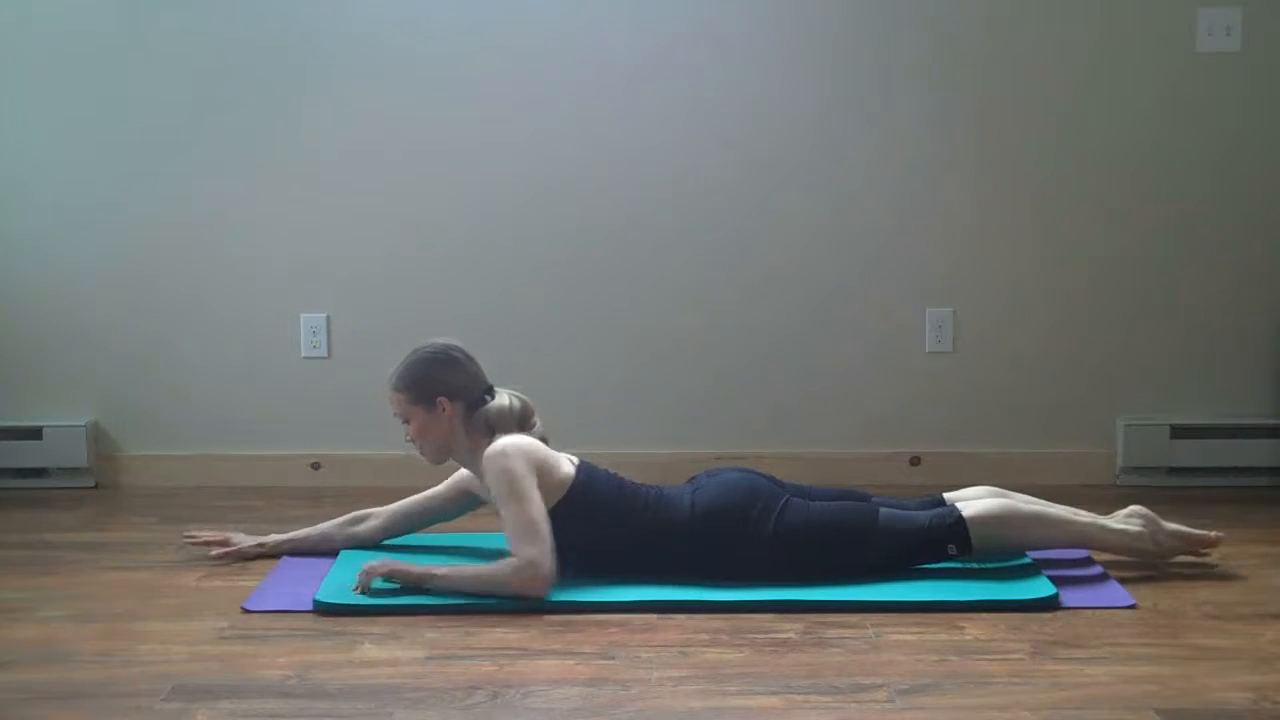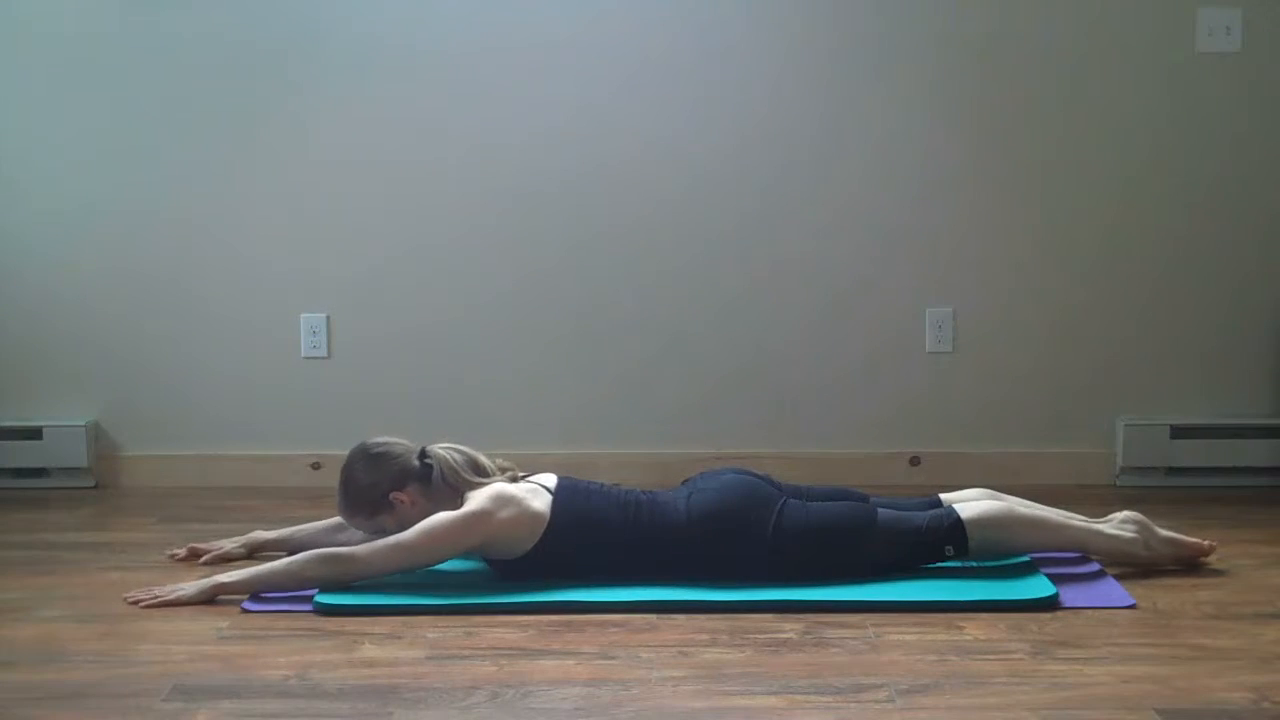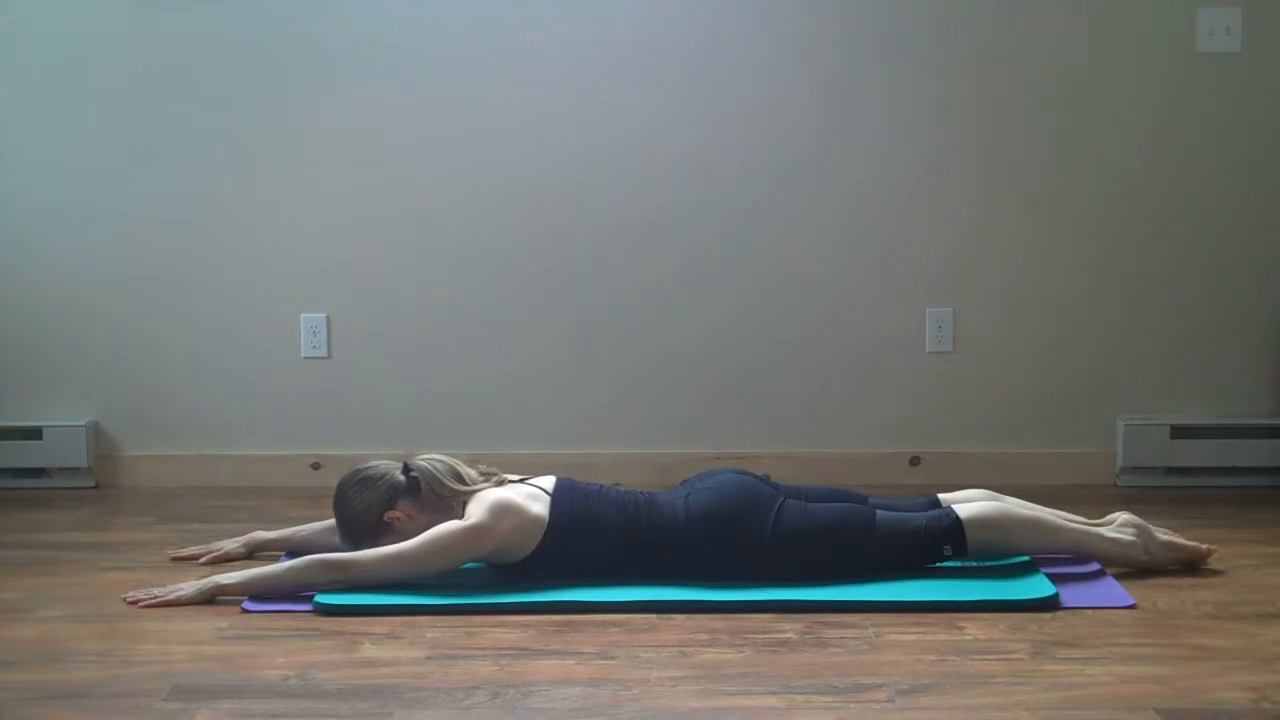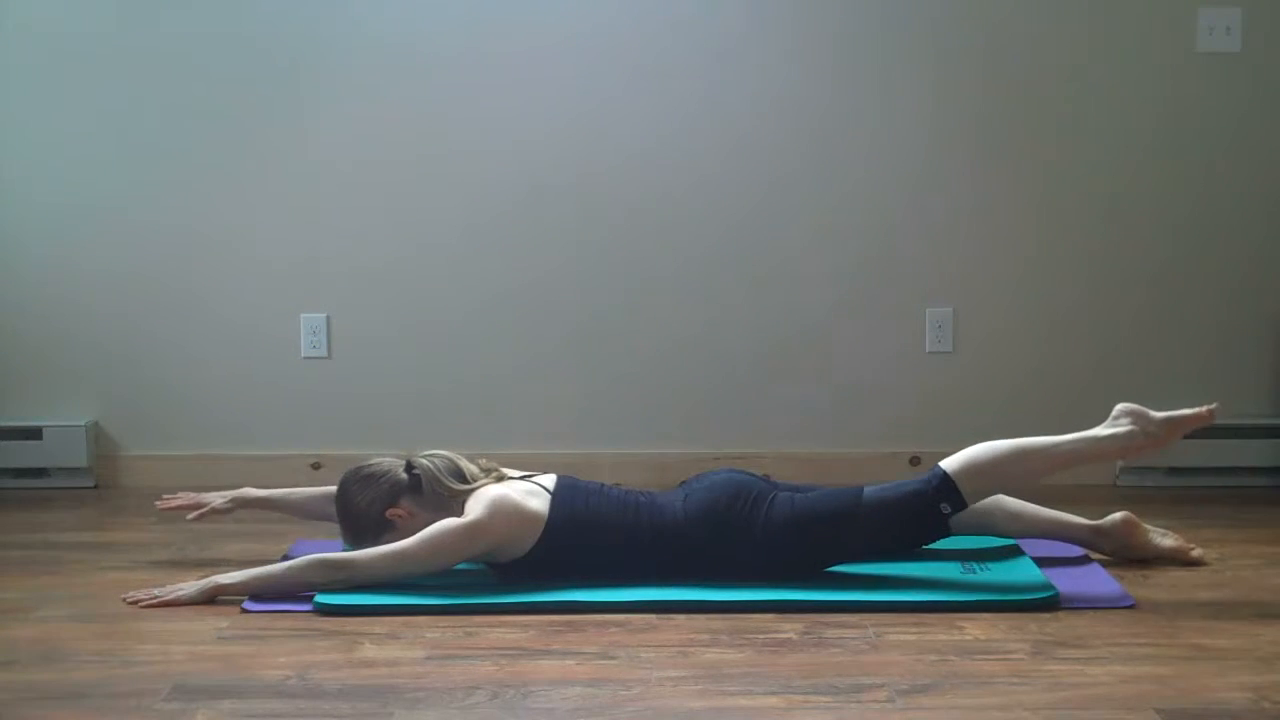
dt=1s
person 1, frame 1
left shoulder: (505, 456)
right shoulder: (487, 462)
left elbow: (537, 576)
right elbow: (380, 519)
left wrist: (415, 575)
right wrist: (270, 541)
left hip: (735, 537)
right hip: (723, 507)
left knee: (937, 532)
right knee: (926, 515)
left ankle: (1129, 532)
right ankle: (1119, 521)
person 1, frame 2
left shoulder: (479, 518)
right shoulder: (477, 480)
left elbow: (346, 561)
right elbow: (354, 526)
left wrist: (215, 587)
right wrist: (249, 538)
left hip: (732, 541)
right hip: (721, 505)
left knee: (931, 531)
right knee: (931, 513)
left ankle: (1122, 538)
right ankle: (1110, 525)
person 1, frame 3
left shoulder: (480, 527)
right shoulder: (482, 487)
left elbow: (352, 563)
right elbow: (359, 525)
left wrist: (218, 589)
right wrist: (255, 538)
left hip: (732, 540)
right hip: (721, 506)
left knee: (934, 531)
right knee: (921, 509)
left ankle: (1120, 540)
right ankle: (1108, 524)
person 1, frame 4
left shoulder: (481, 525)
right shoulder: (483, 483)
left elbow: (348, 566)
right elbow: (352, 501)
left wrist: (219, 586)
right wrist: (239, 495)
left hip: (730, 540)
right hip: (719, 509)
left knee: (925, 500)
right knee: (924, 508)
left ankle: (1114, 436)
right ankle: (1104, 531)
